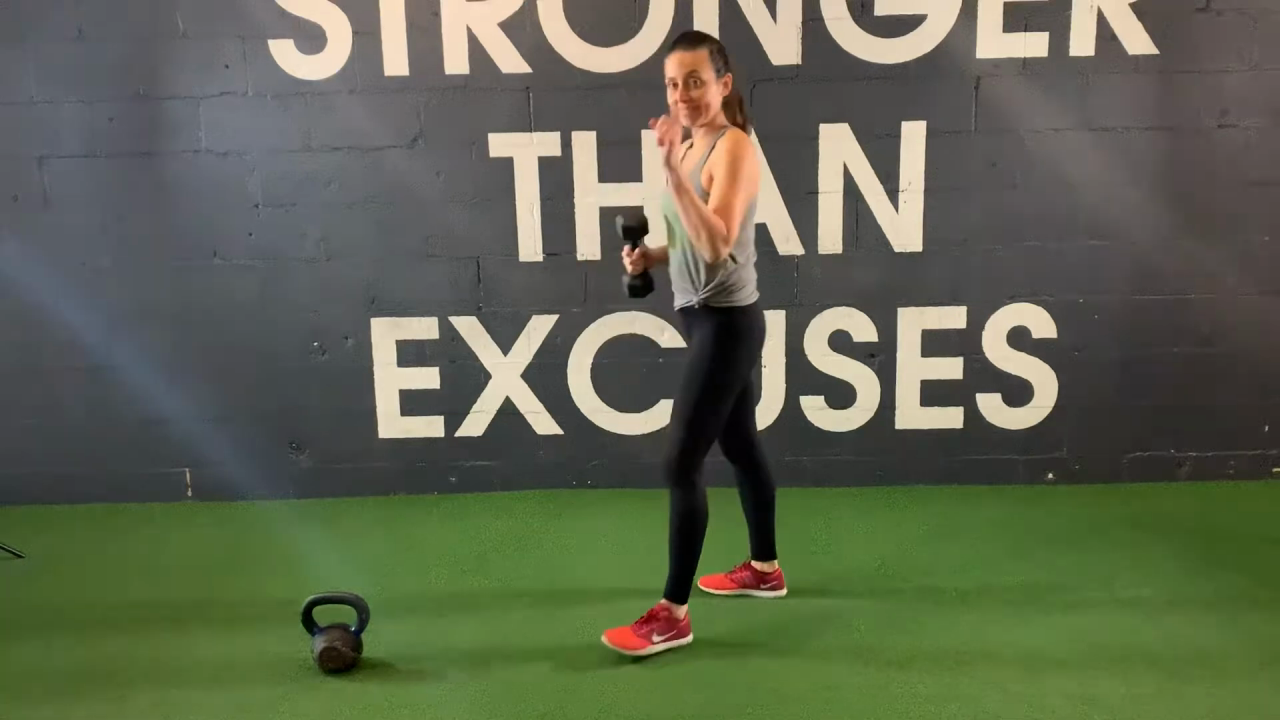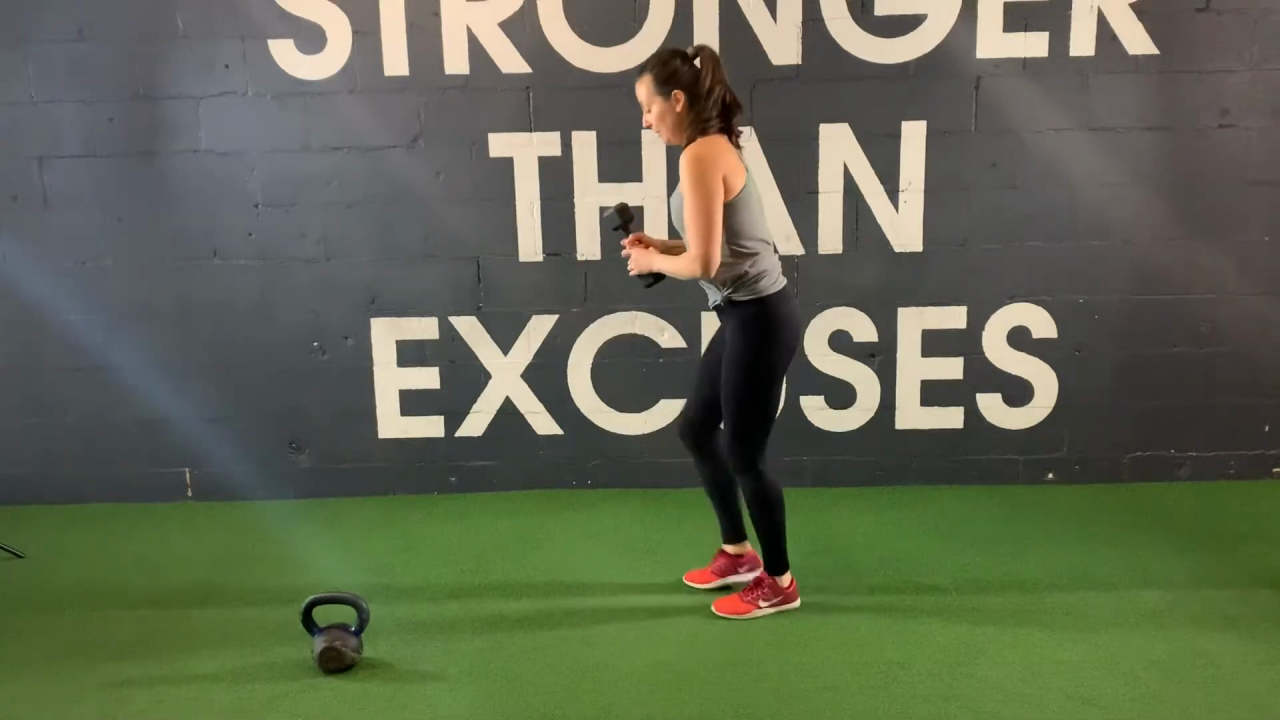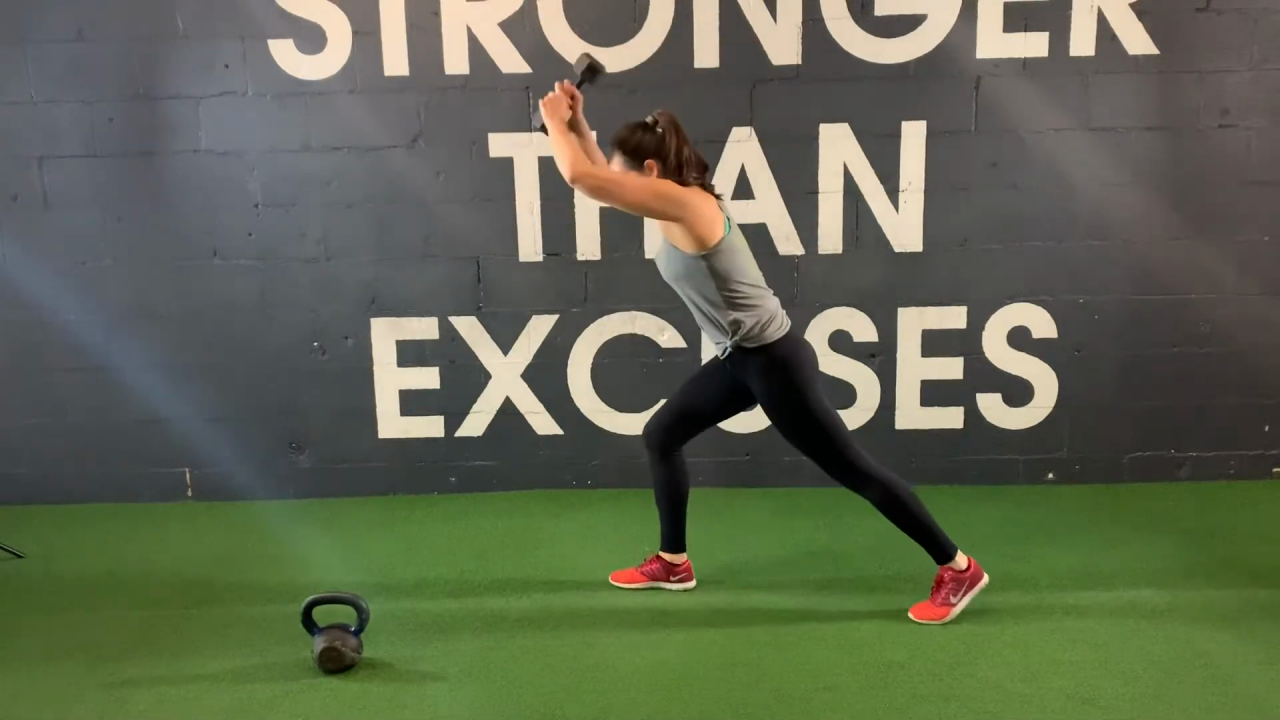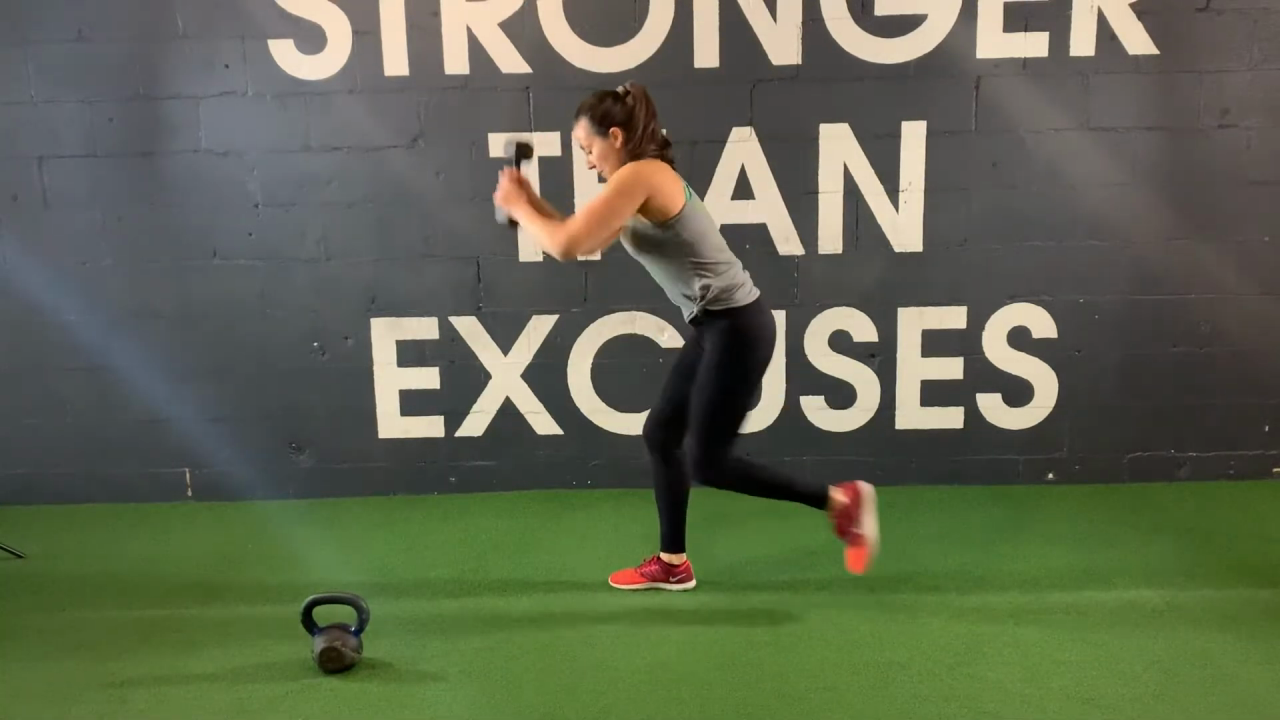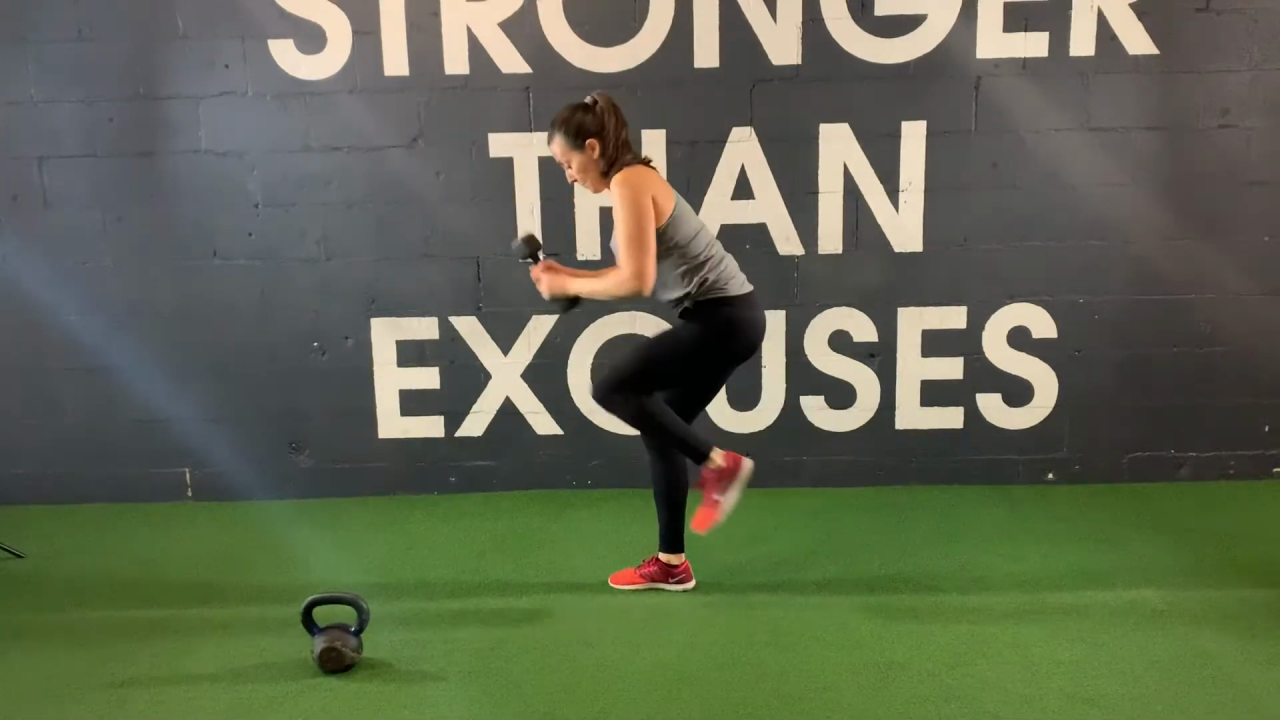
dt=1s
person 1, frame 1
left shoulder: (735, 148)
right shoulder: (692, 150)
left elbow: (719, 244)
left wrist: (673, 170)
right wrist: (655, 255)
left hip: (727, 324)
right hip: (711, 321)
left knee: (681, 468)
right knee: (741, 448)
left ankle: (671, 612)
right ankle: (765, 566)
person 1, frame 2
left shoulder: (701, 157)
right shoulder: (712, 149)
left elbow: (703, 263)
left wrist: (653, 264)
right wrist: (659, 246)
left hip: (759, 319)
right hip: (744, 316)
left knee: (743, 455)
right knee: (696, 430)
left ankle: (779, 582)
right ankle: (737, 552)
person 1, frame 3
left shoulder: (681, 202)
right shoulder: (684, 200)
left elbow: (580, 177)
right elbow: (600, 177)
left wrist: (555, 122)
right wrist: (576, 124)
left hip: (773, 360)
right hip: (741, 358)
left knee: (851, 469)
right knee: (660, 437)
left ankle: (959, 569)
right ankle: (673, 563)
person 1, frame 4
left shoulder: (638, 179)
right shoulder: (644, 175)
left elbow: (567, 245)
right elbow: (587, 239)
left wrist: (520, 209)
right wrist: (533, 204)
left hip: (737, 327)
right hip: (716, 325)
left knee: (708, 464)
right knee: (661, 436)
left ankle: (842, 500)
right ankle: (672, 563)
person 1, frame 5
left shoulder: (631, 184)
right shoulder: (628, 182)
left elbow: (634, 282)
right elbow: (625, 270)
left wrist: (569, 284)
right wrist: (561, 274)
left hip: (728, 317)
right hip: (710, 317)
left knee: (612, 388)
right knee: (656, 429)
left ankle: (718, 464)
right ankle: (671, 563)
